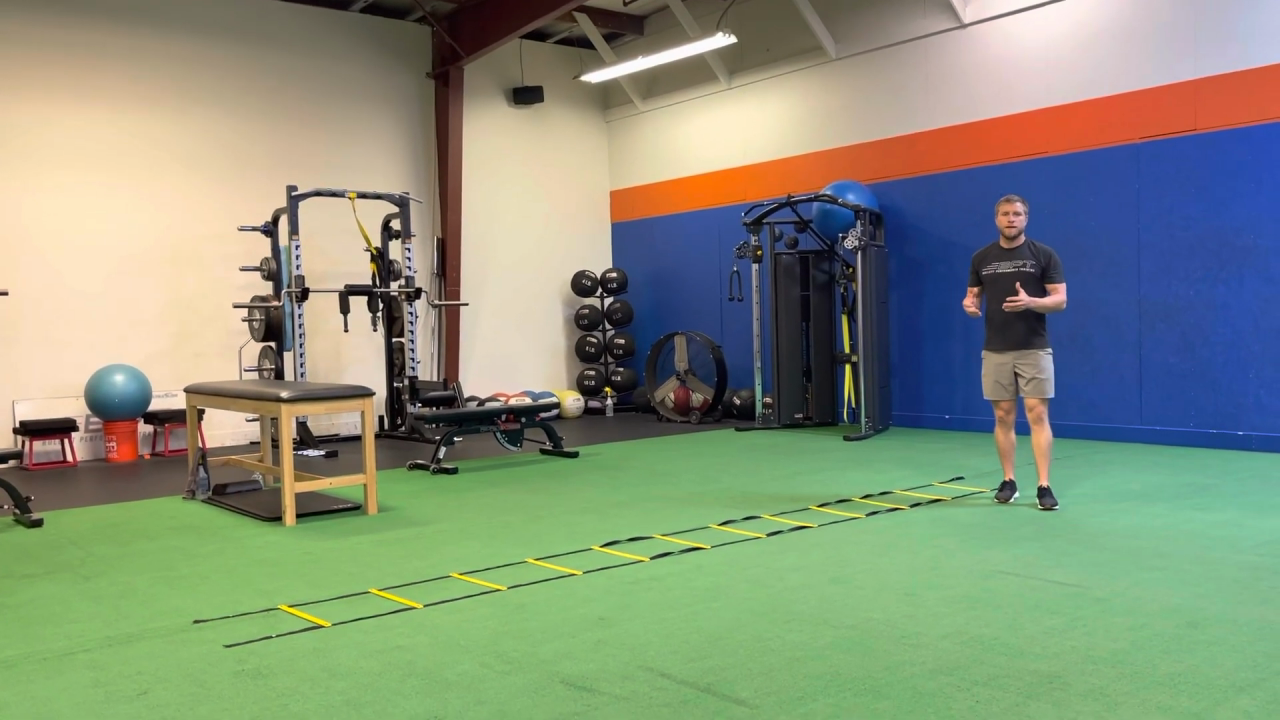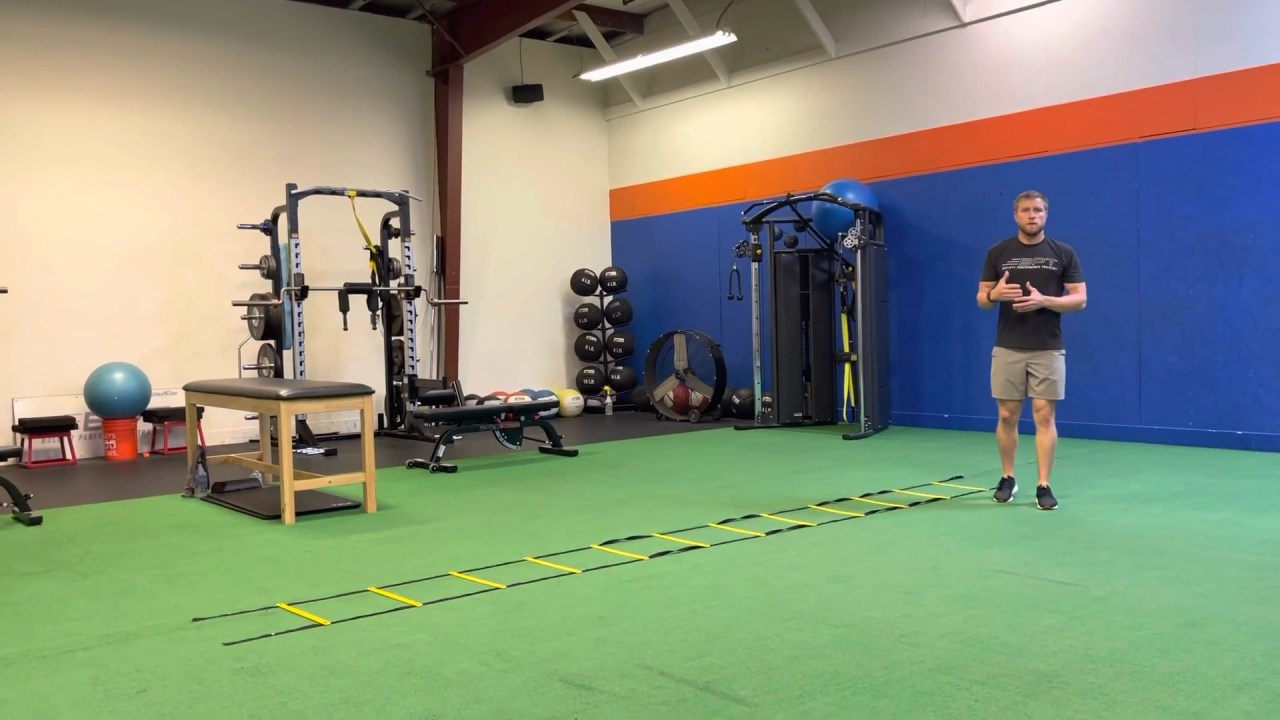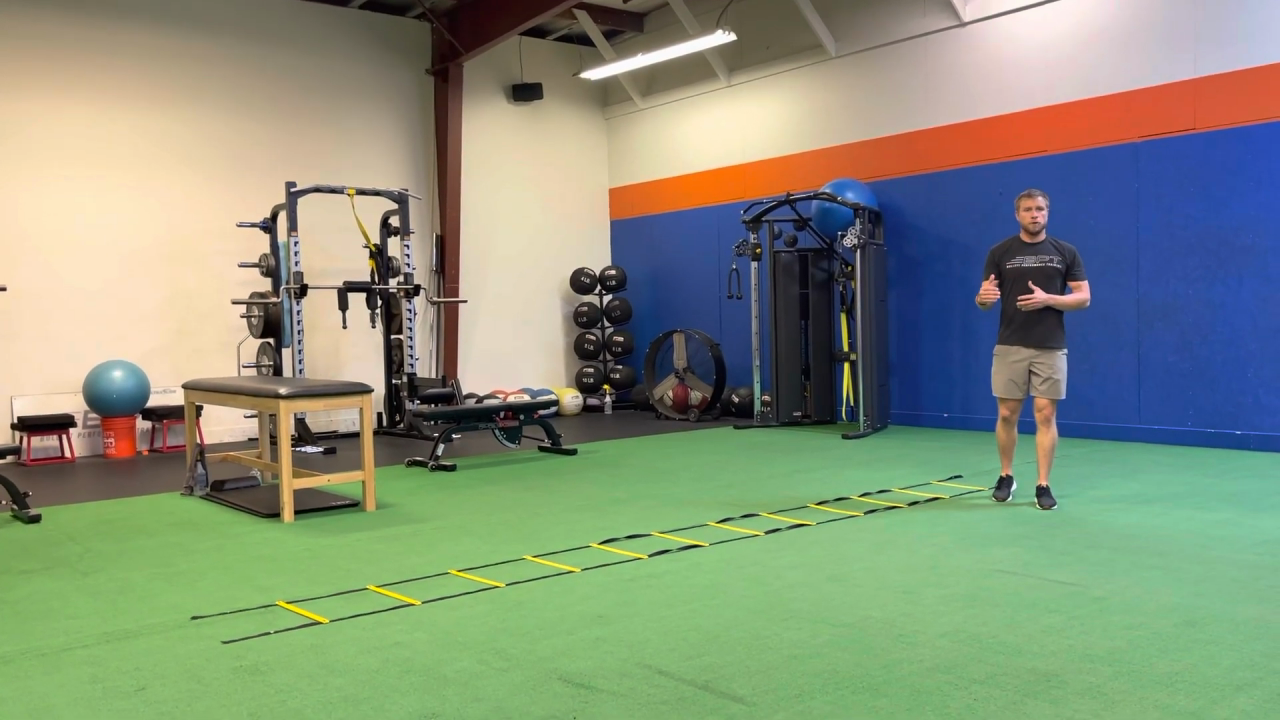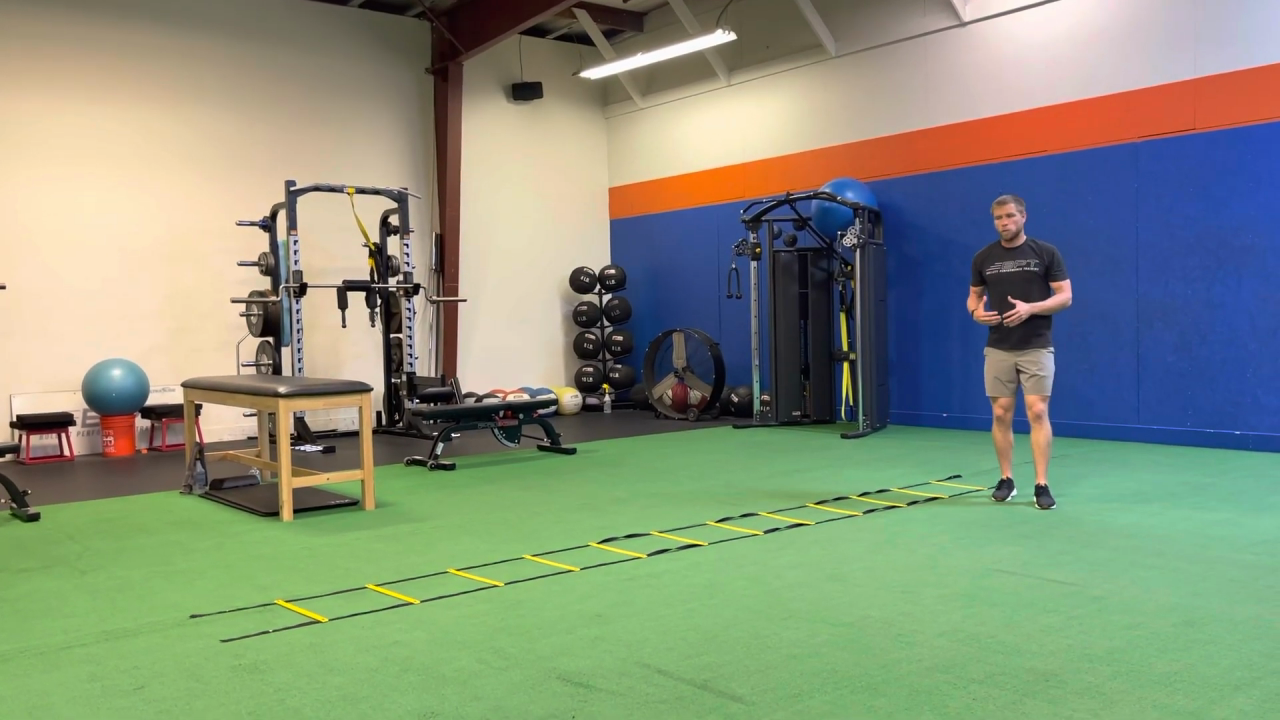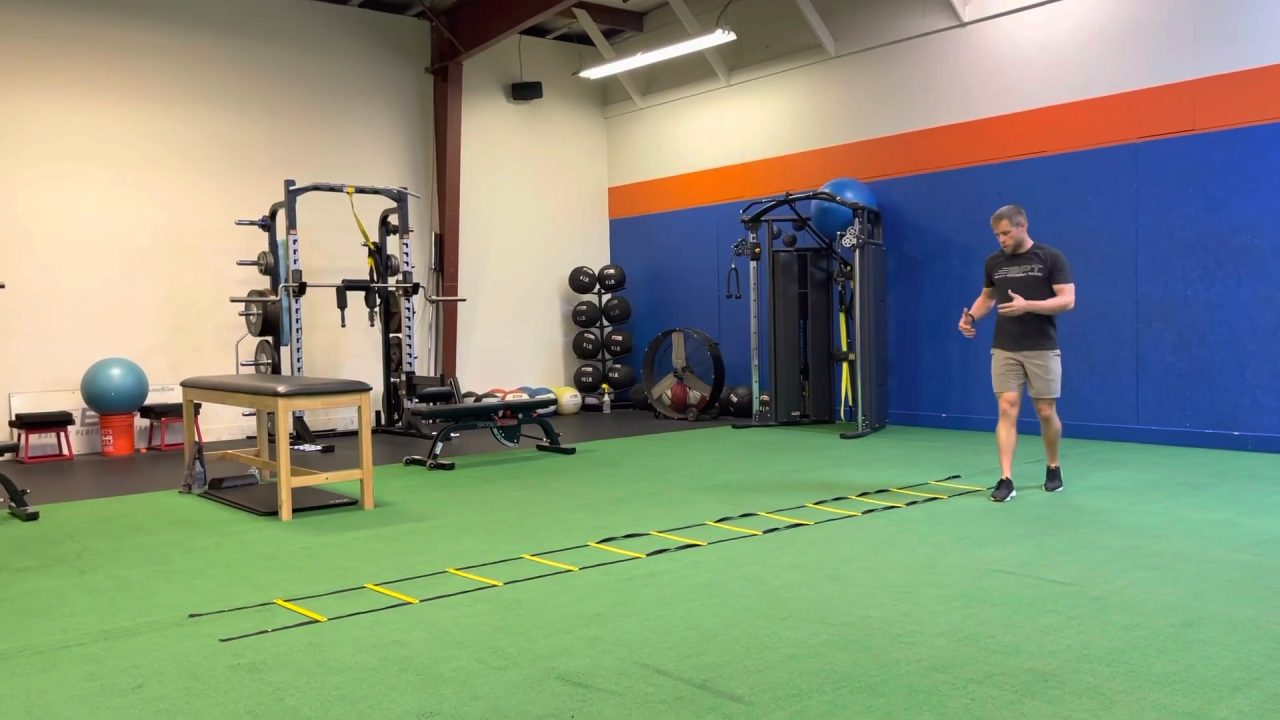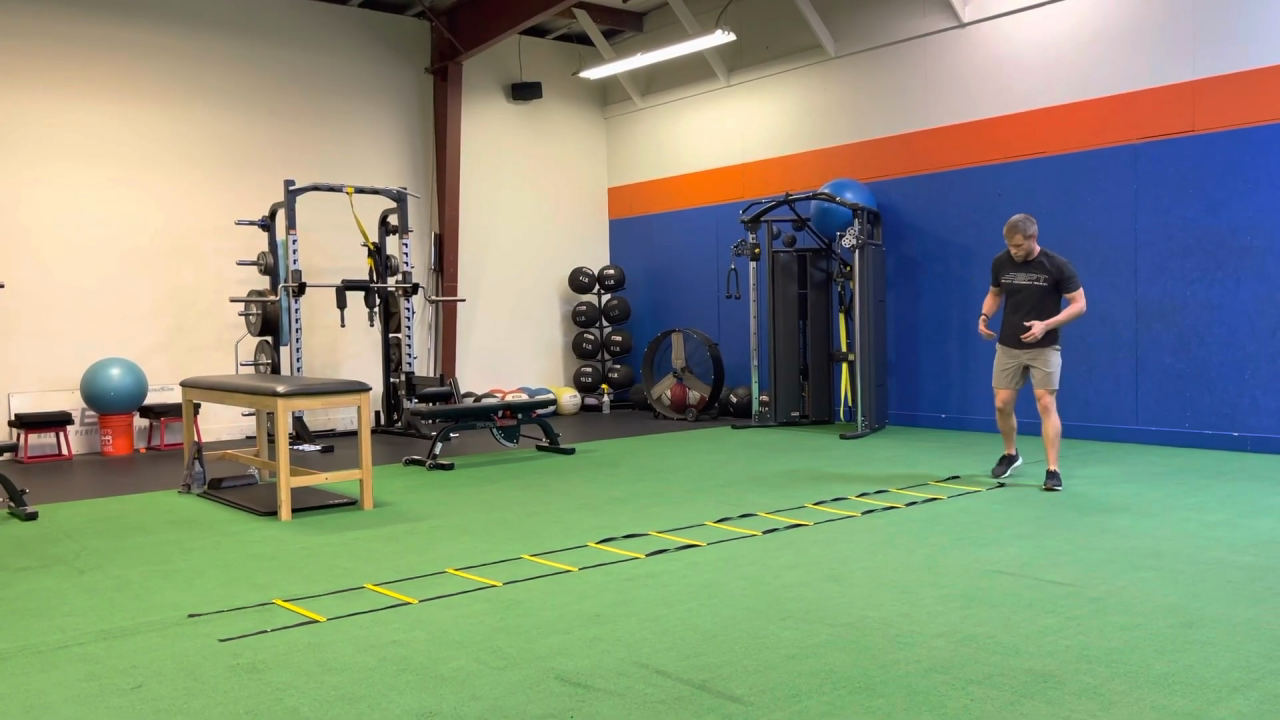
dt=0.5s
person 1, frame 1
left shoulder: (1044, 255)
right shoulder: (981, 258)
left elbow: (1060, 300)
right elbow: (972, 297)
left wrist: (1030, 302)
right wrist: (969, 305)
left hip: (1035, 349)
right hip: (995, 350)
left knee: (1038, 415)
right knee: (1003, 417)
left ankle: (1044, 486)
right ankle: (1009, 481)
person 1, frame 2
left shoulder: (1064, 253)
right shoulder: (997, 253)
left elbow: (1080, 299)
right elbow: (982, 298)
left wrist: (1043, 300)
right wrist: (995, 294)
left hip: (1048, 349)
right hip: (1007, 348)
left knee: (1044, 416)
right knee: (1007, 415)
left ankle: (1043, 485)
right ankle: (1008, 478)
person 1, frame 3
left shoulder: (1066, 252)
right shoulder: (1000, 252)
left elbow: (1083, 297)
right elbow: (983, 296)
left wrist: (1048, 298)
right wrist: (984, 297)
left hip: (1051, 348)
right hip: (1009, 347)
left knee: (1046, 415)
right knee: (1007, 414)
left ankle: (1043, 485)
right ankle: (1006, 476)
person 1, frame 4
left shoulder: (1046, 253)
right shoulder: (983, 257)
left elbow: (1065, 296)
right elbow: (974, 296)
left wrist: (1030, 308)
right wrist: (976, 312)
left hip: (1037, 348)
right hip: (998, 349)
left knee: (1038, 413)
right knee: (1001, 414)
left ankle: (1041, 484)
right ankle: (1006, 479)
person 1, frame 5
left shoulder: (1053, 258)
right shoulder: (993, 262)
left elbow: (1067, 300)
right elbow: (987, 296)
left wrist: (1027, 305)
right wrist: (971, 316)
left hip: (1043, 350)
right hip: (1005, 350)
left knee: (1046, 413)
right knee: (1006, 411)
left ankle: (1053, 467)
right ankle: (1006, 480)
person 1, frame 6
left shoulder: (1058, 266)
right shoulder: (1000, 263)
left elbow: (1079, 304)
left wrist: (1046, 324)
right wrist: (985, 316)
left hip: (1043, 347)
right hip: (1008, 346)
left knee: (1046, 405)
right knee: (1002, 405)
left ankle: (1052, 470)
right ankle: (1010, 453)
